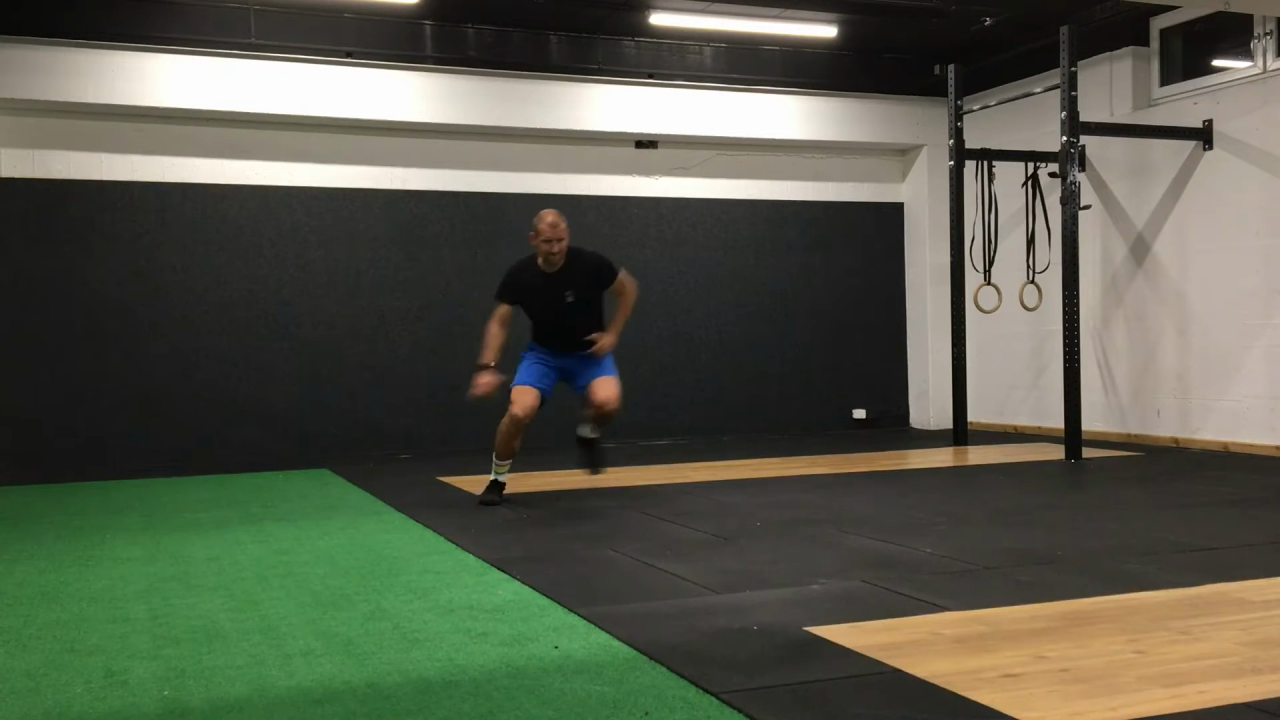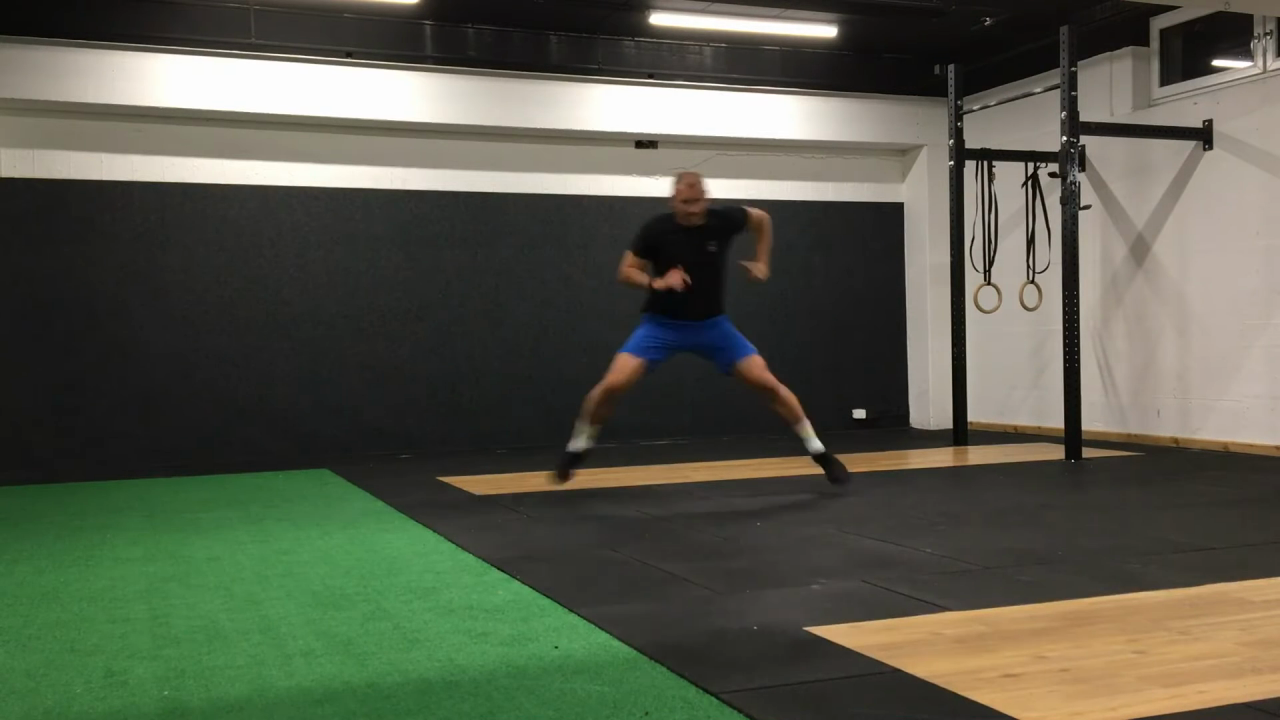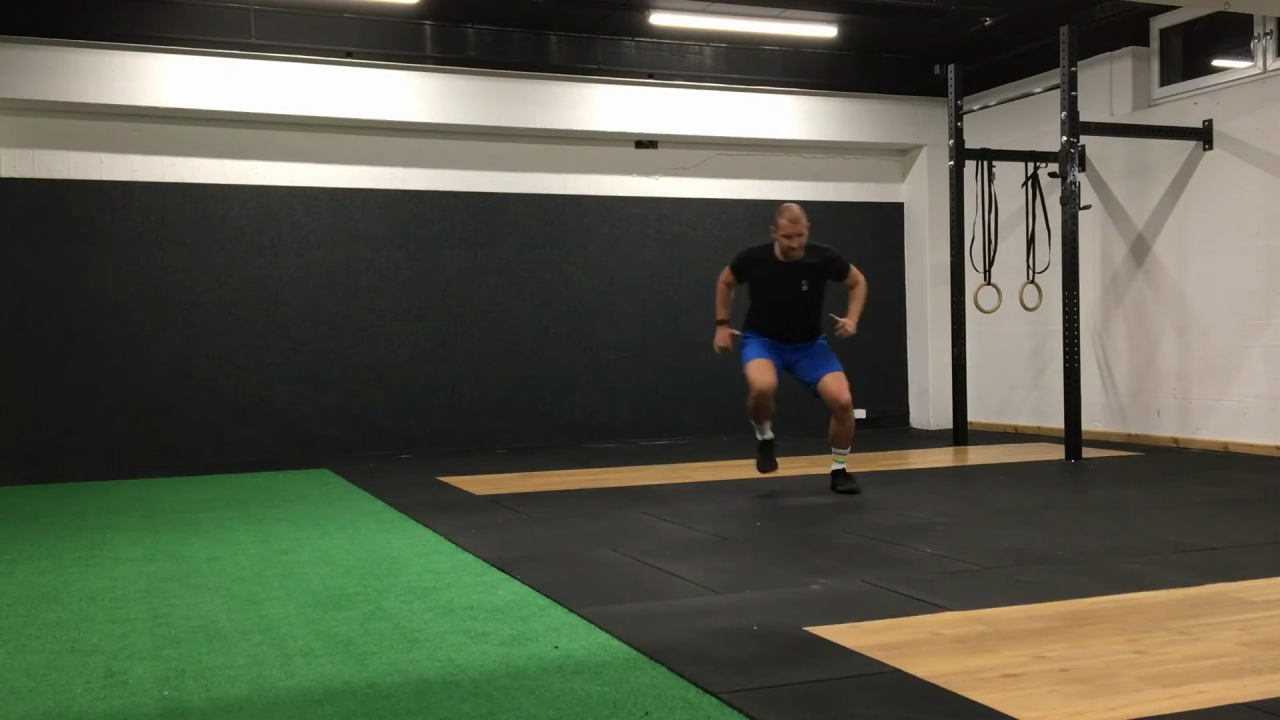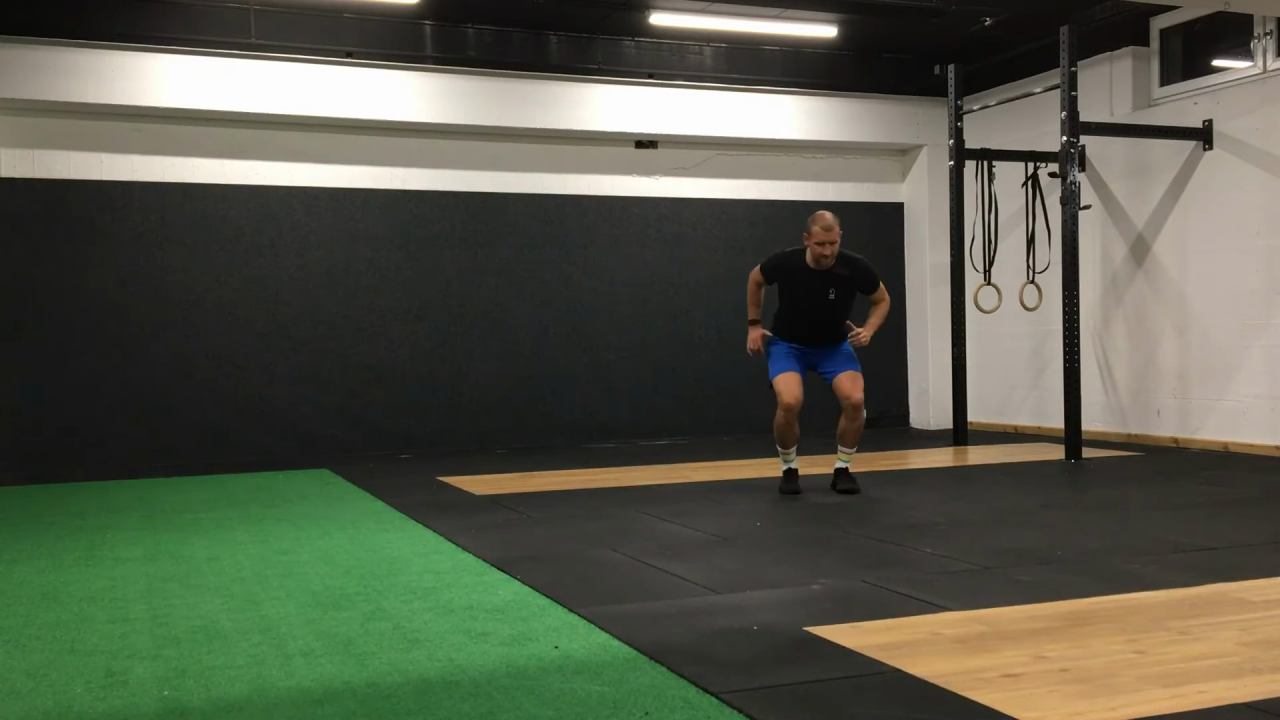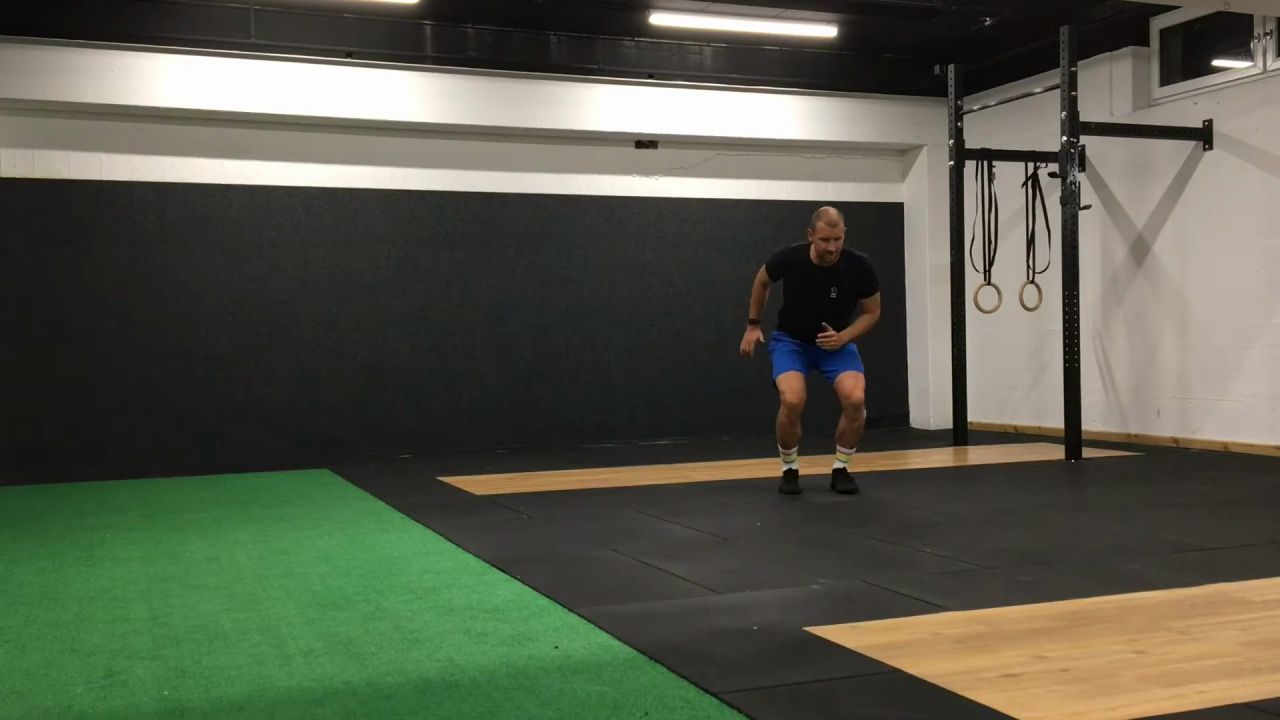
dt=0.3s
person 1, frame 1
left shoulder: (589, 264)
right shoulder: (519, 274)
left elbow: (627, 290)
right elbow: (498, 322)
left wrist: (613, 334)
right wrist: (487, 368)
left hip: (589, 353)
right hip: (544, 353)
left knee: (606, 403)
right knee: (519, 414)
left ankle: (588, 434)
right ankle: (497, 480)
person 1, frame 2
left shoulder: (723, 219)
right shoulder: (656, 230)
left elbow: (762, 219)
right elbow: (626, 271)
left wrist: (762, 262)
right wrist: (656, 283)
left hip: (711, 324)
right hip: (662, 323)
left knee: (767, 384)
right knee: (614, 384)
left ankle: (817, 451)
right ankle: (579, 447)
person 1, frame 3
left shoulder: (824, 258)
right shoulder: (753, 258)
left elbow: (858, 282)
right elbow: (725, 281)
left wrist: (852, 318)
right wrist: (722, 324)
left hip: (809, 344)
right hip: (762, 340)
left knee: (841, 400)
right knee: (763, 386)
left ankle: (839, 470)
right ankle: (764, 436)
person 1, frame 4
left shoulder: (856, 267)
right shoulder: (784, 262)
left elbow: (882, 300)
right elbow: (755, 279)
left wrist: (868, 330)
right wrist: (754, 325)
left hip: (834, 345)
right hip: (786, 344)
left knee: (854, 400)
right knee: (790, 403)
left ankle: (842, 469)
right ankle: (789, 469)
person 1, frame 5
left shoulder: (860, 266)
right shoulder: (789, 258)
left elbow: (872, 312)
right elbow: (762, 282)
left wrist: (842, 338)
right wrist: (753, 326)
left hip: (839, 342)
right hip: (791, 340)
left knee: (854, 399)
right knee: (792, 401)
left ankle: (840, 469)
right ankle: (789, 469)
